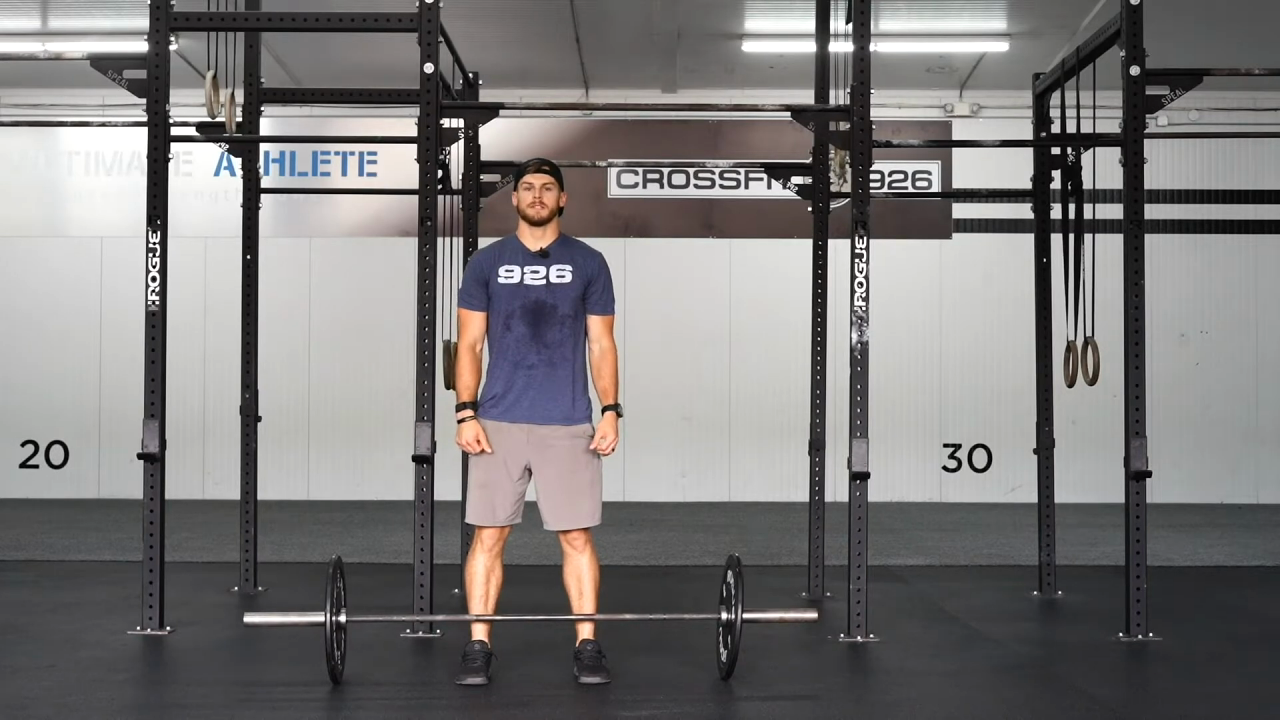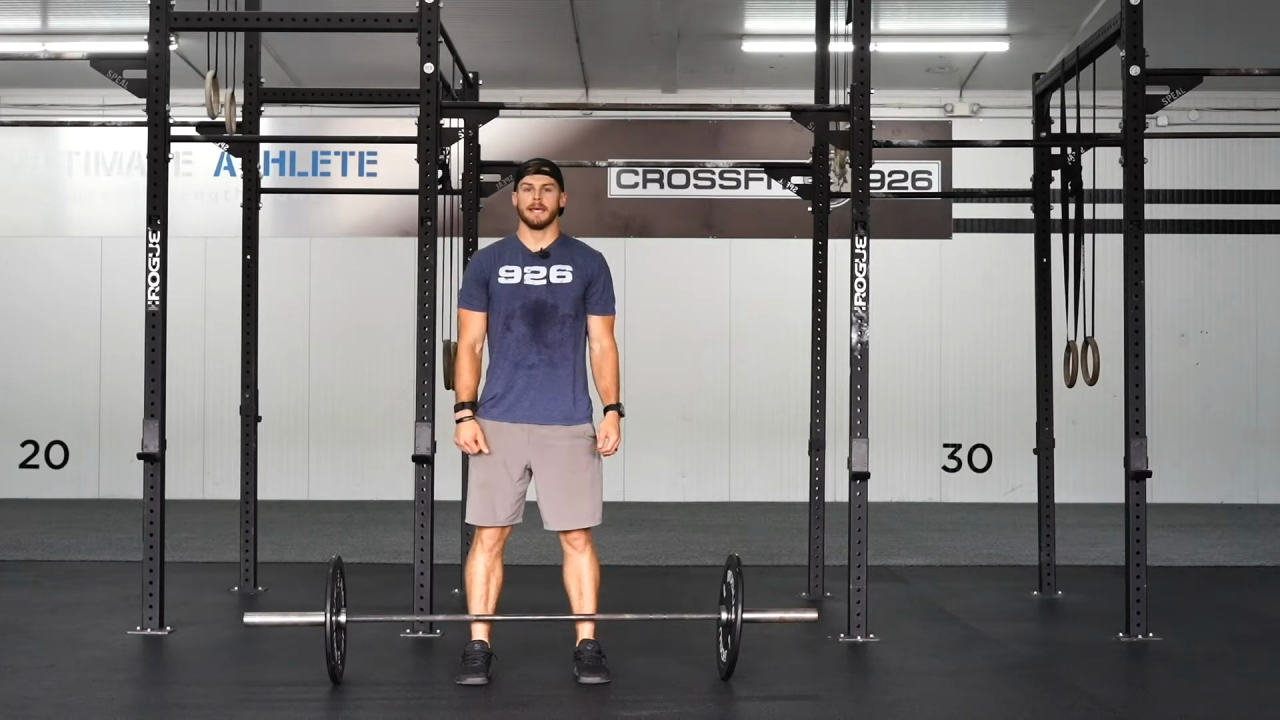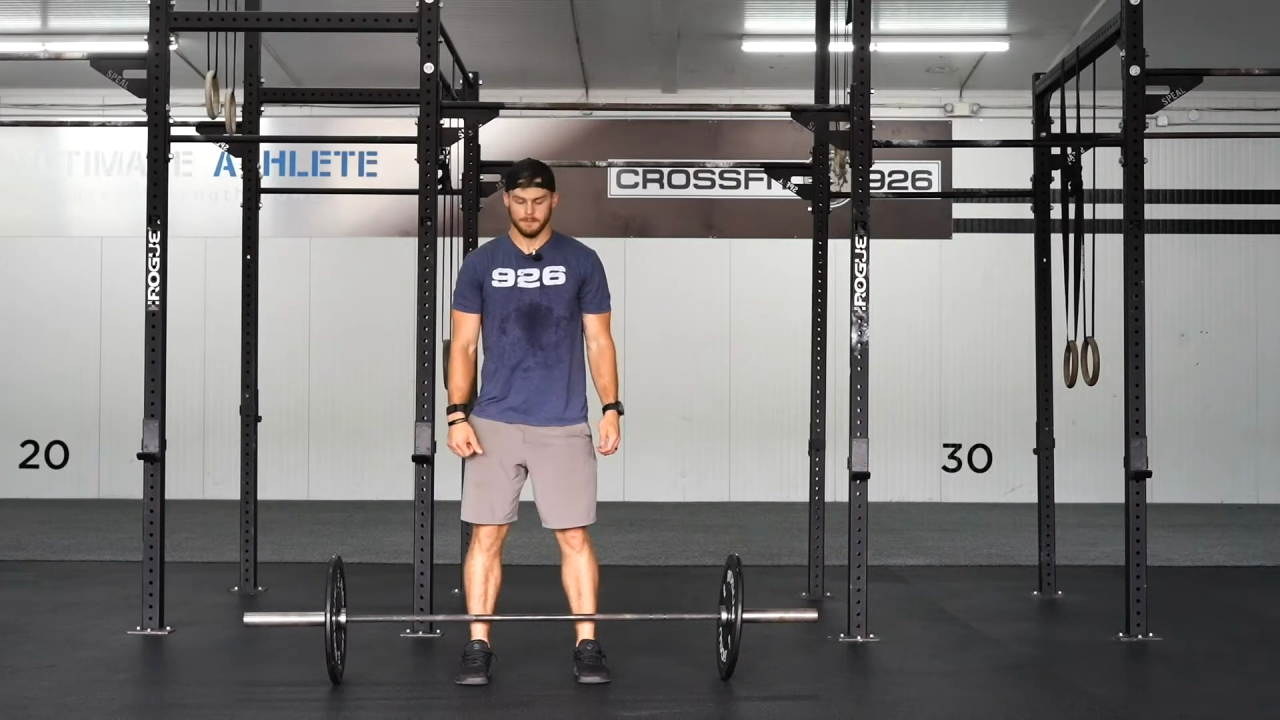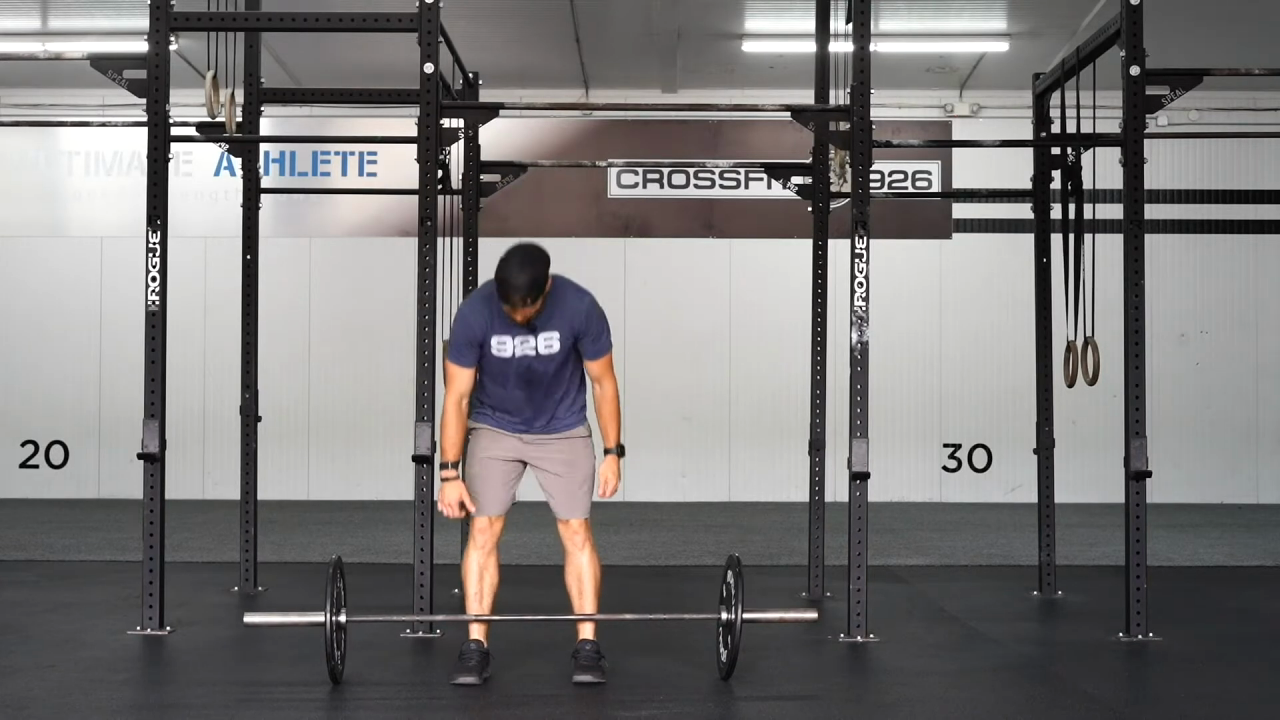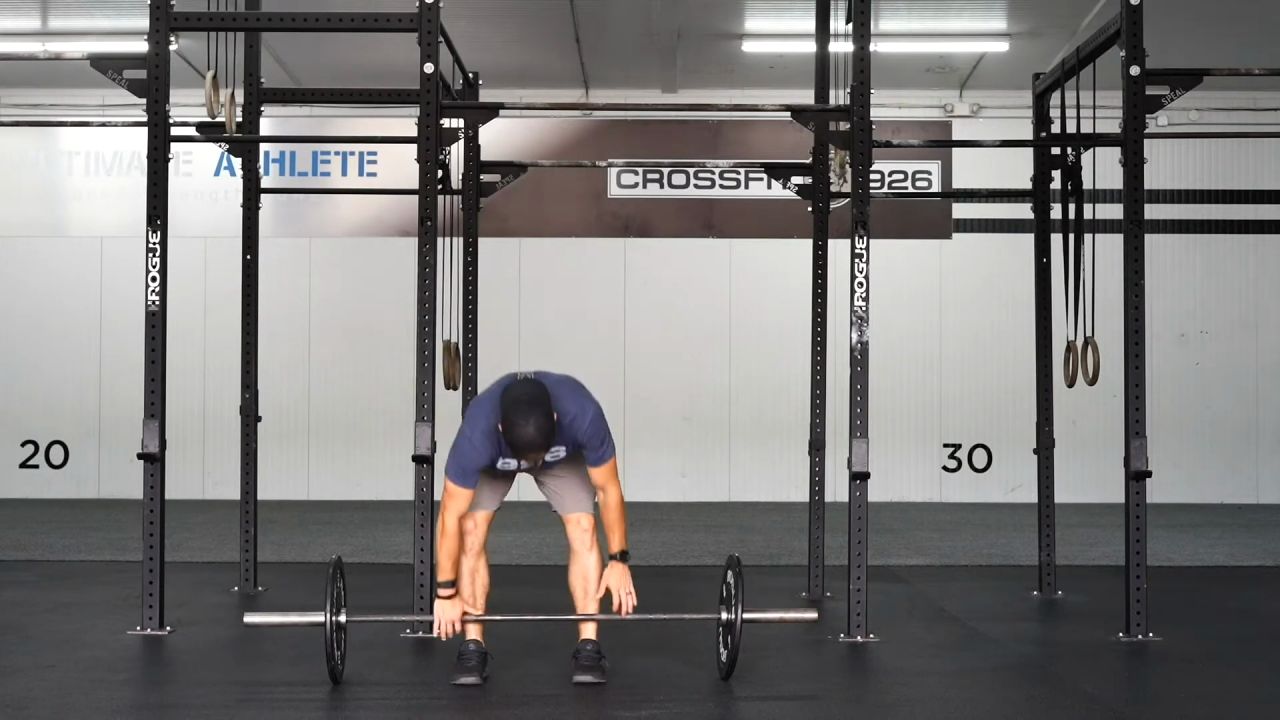
dt=0.4s
person 1, frame 1
left shoulder: (588, 262)
right shoulder: (486, 262)
left elbow: (601, 345)
right elbow: (469, 345)
left wrist: (610, 412)
right wrist: (466, 413)
left hip: (569, 425)
right hip: (498, 422)
left knee: (576, 535)
right knee: (488, 535)
left ankle: (587, 646)
right ankle: (478, 646)
person 1, frame 2
left shoulder: (589, 263)
right shoulder: (486, 263)
left elbow: (602, 345)
right elbow: (469, 345)
left wrist: (612, 412)
right wrist: (465, 413)
left hip: (569, 425)
right hip: (498, 423)
left knee: (577, 536)
right knee: (488, 535)
left ankle: (587, 646)
right ankle: (478, 646)
person 1, frame 3
left shoulder: (582, 261)
right shoulder: (479, 263)
left elbow: (599, 342)
right elbow: (463, 346)
left wrist: (612, 408)
right wrist: (457, 415)
left hip: (565, 426)
right hip: (493, 423)
left knee: (574, 536)
right knee: (487, 536)
left ankle: (587, 646)
right ankle: (478, 647)
person 1, frame 4
left shoulder: (580, 307)
right shoulder: (474, 312)
left elbow: (603, 382)
right elbow: (456, 398)
left wrist: (613, 452)
right wrist: (450, 471)
left hip: (564, 432)
right hip: (493, 430)
left knee: (577, 531)
right knee: (481, 533)
left ankle: (588, 647)
right ankle: (474, 647)
person 1, frame 5
left shoulder: (582, 416)
right shoulder: (477, 434)
left elbow: (609, 490)
right elbow: (450, 518)
left wrist: (619, 561)
right wrist: (446, 592)
left hip: (564, 449)
right hip: (493, 450)
left knee: (583, 529)
right knee: (471, 529)
left ankle: (588, 648)
right ankle: (473, 647)
